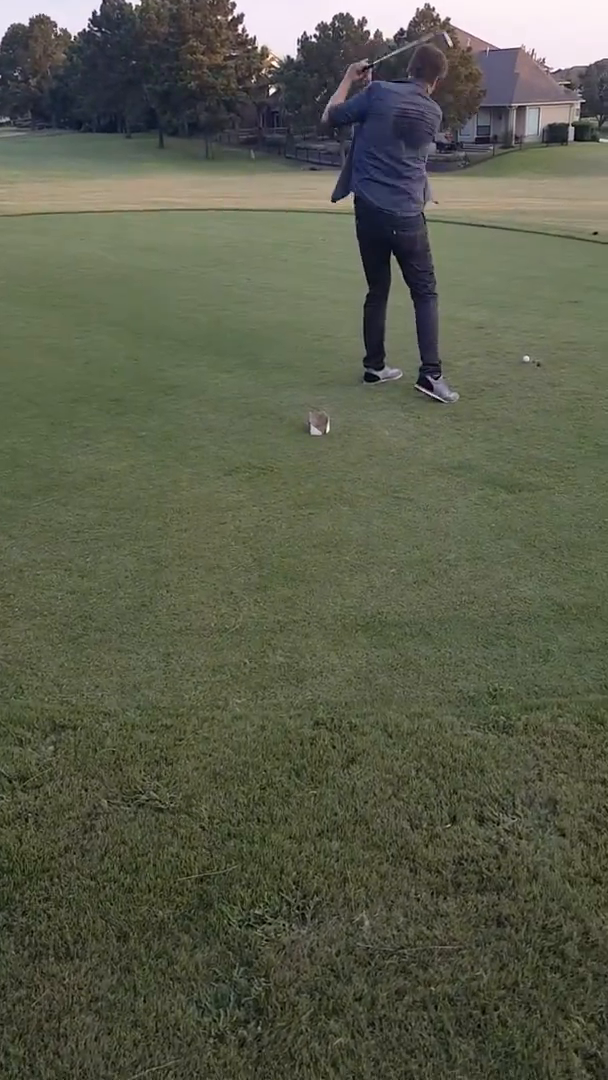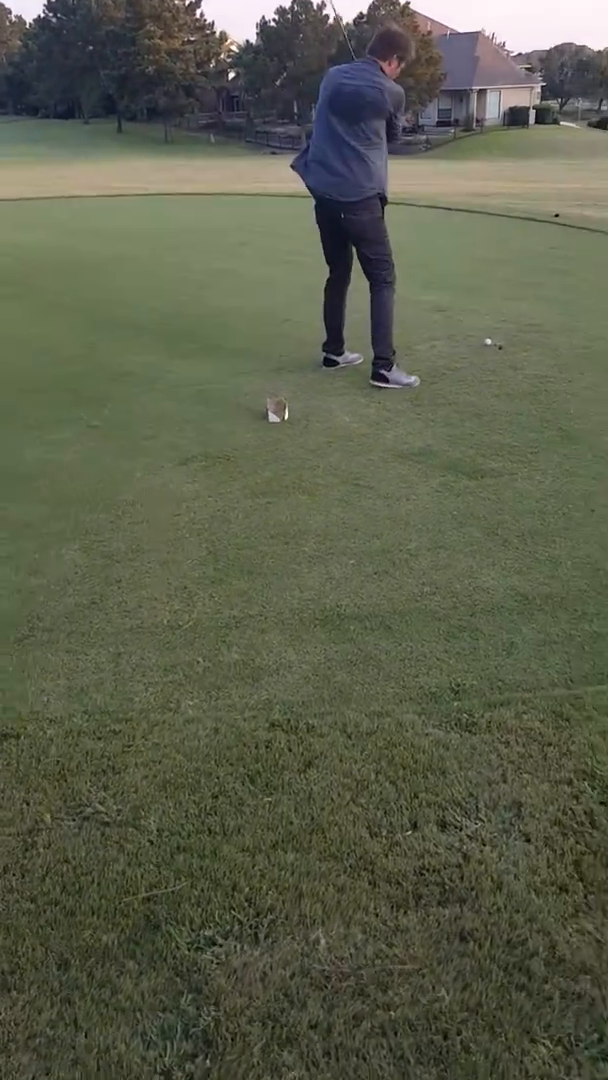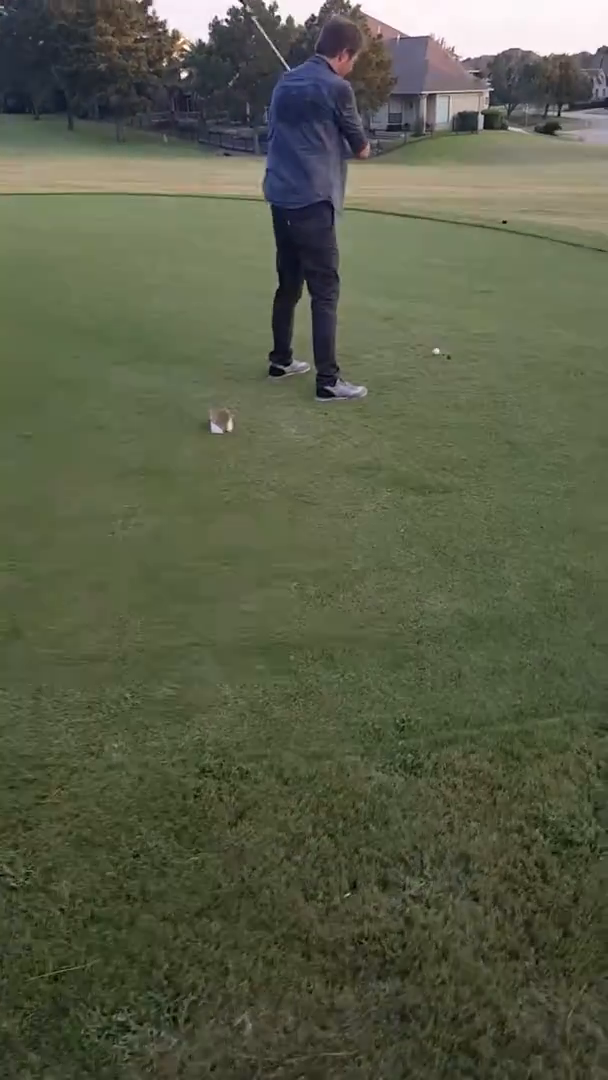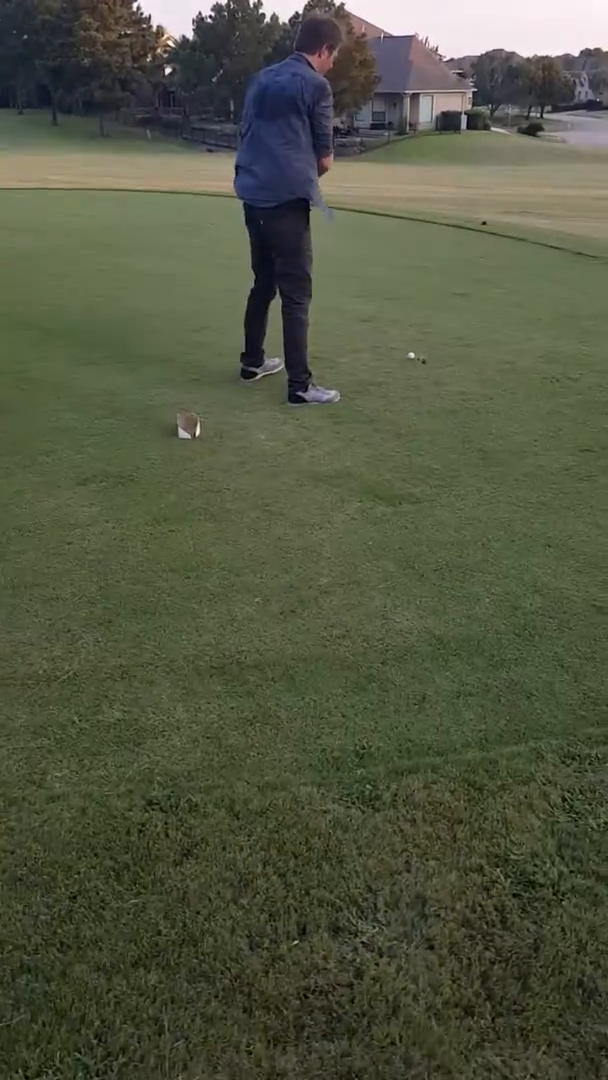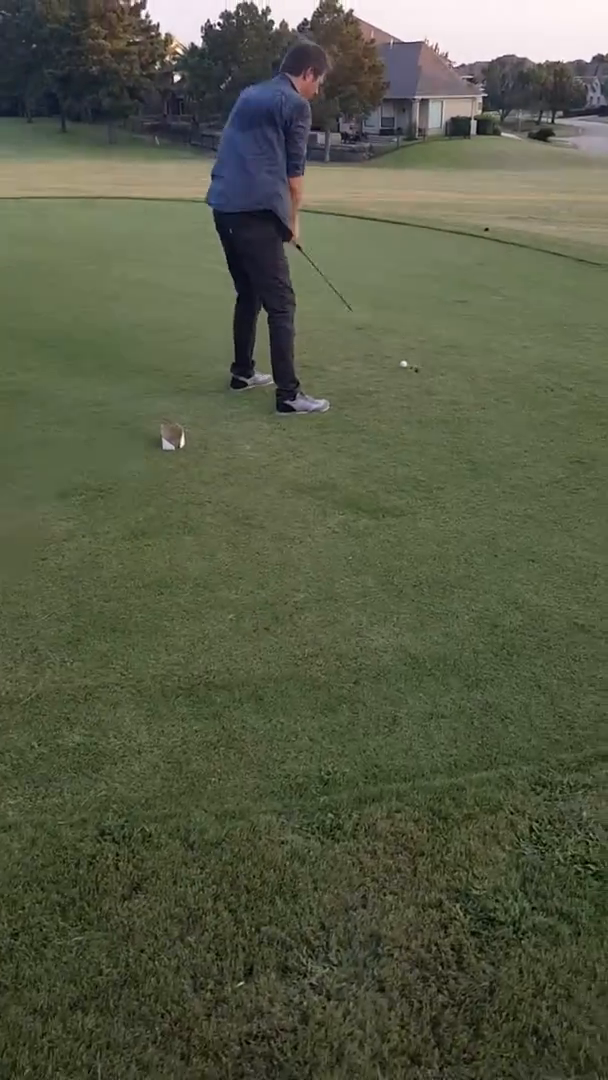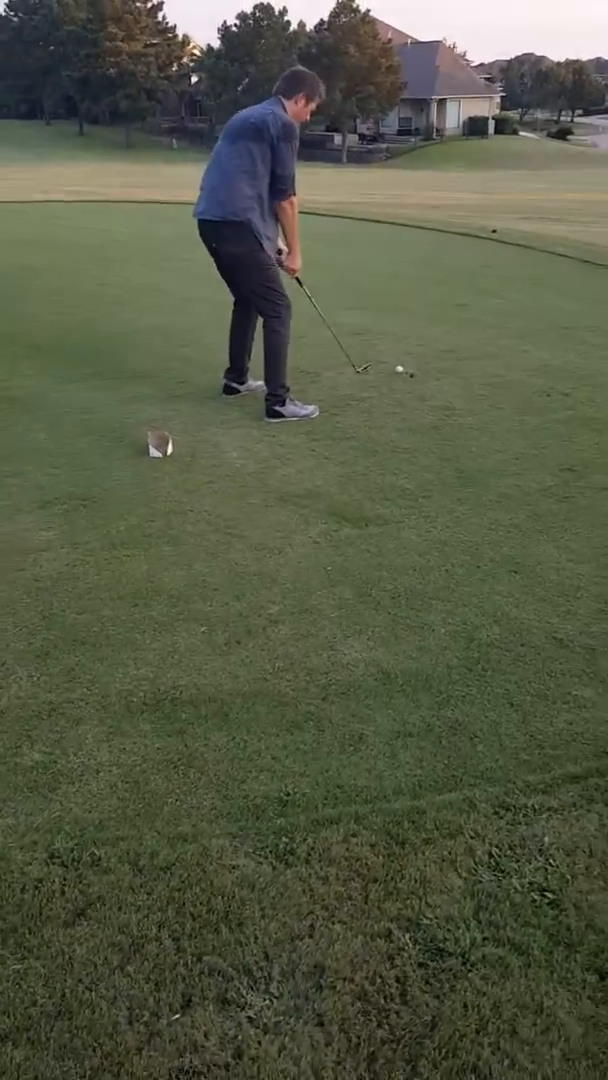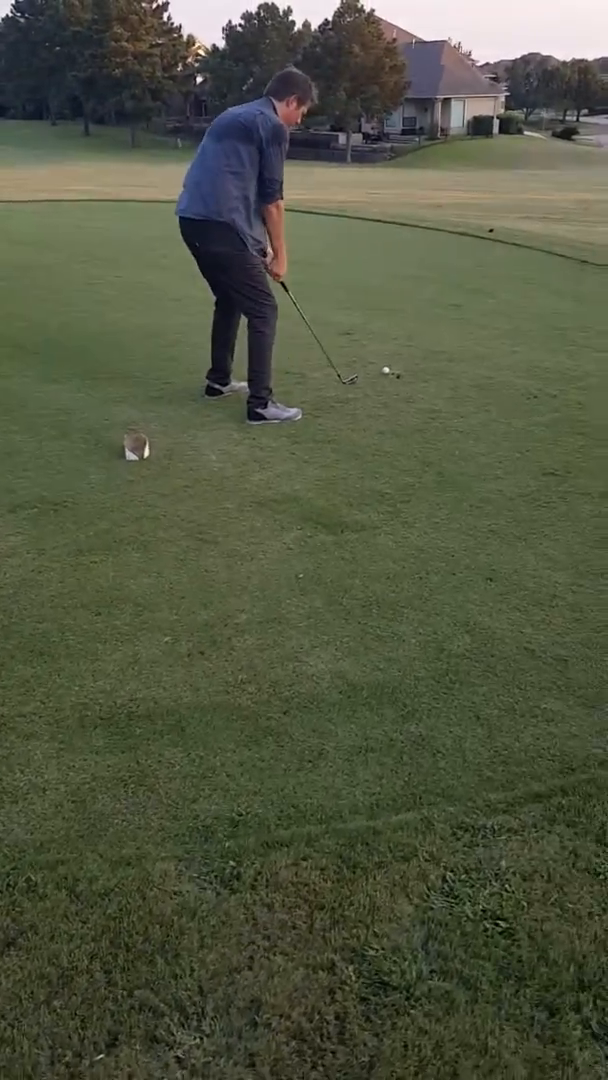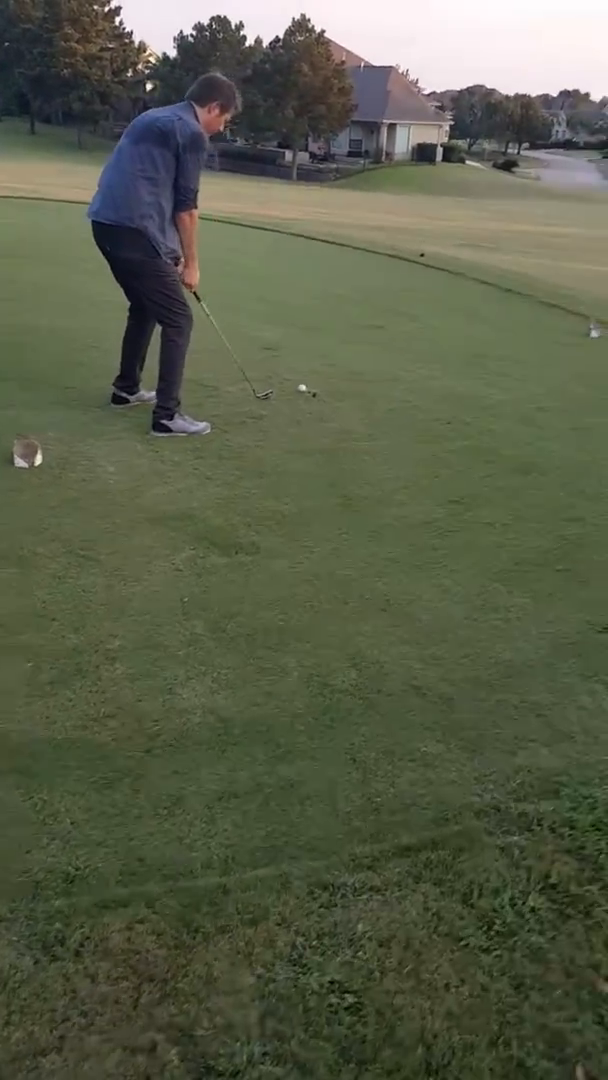
dt=0.3s
person 1, frame 1
left shoulder: (379, 93)
right shoulder: (433, 112)
left elbow: (329, 117)
left wrist: (350, 79)
left hip: (370, 211)
right hip: (408, 216)
left knee: (377, 291)
right knee: (425, 293)
left ankle: (374, 366)
right ankle: (430, 372)
person 1, frame 2
left shoulder: (332, 77)
right shoulder: (391, 93)
left hip: (325, 194)
right hip: (361, 198)
left knee: (338, 274)
right knee: (382, 279)
left ankle: (334, 351)
right ankle: (384, 365)
person 1, frame 3
left shoulder: (284, 82)
right shoulder: (337, 88)
right elbow: (362, 149)
right wrist: (346, 141)
left hip: (281, 199)
right hip: (312, 203)
left knee: (288, 283)
right knee: (325, 292)
left ankle: (280, 360)
right ankle: (328, 380)
person 1, frame 4
left shoulder: (262, 79)
right shoulder: (316, 86)
right elbow: (324, 158)
left hip: (253, 197)
right hip: (286, 201)
left knee: (263, 283)
right knee: (296, 294)
left ankle: (252, 361)
right ankle: (300, 385)
person 1, frame 5
left shoulder: (249, 96)
right shoulder: (295, 105)
right elbow: (294, 174)
left wrist: (282, 214)
right wrist: (292, 219)
left hip: (225, 207)
right hip: (256, 212)
left knee: (248, 294)
right knee: (280, 302)
left ankle: (242, 372)
right ankle: (288, 394)
person 1, frame 6
left shoulder: (247, 116)
right shoulder: (284, 125)
right elbow: (284, 195)
left wrist: (272, 240)
right wrist: (294, 250)
left hip: (211, 220)
right hip: (236, 224)
left knee: (247, 299)
right knee: (277, 309)
left ankle: (236, 379)
right ankle: (278, 401)
person 1, frame 7
left shoulder: (235, 115)
right shoulder: (273, 127)
right elbow: (271, 198)
left wrist: (259, 243)
right wrist: (280, 254)
left hip: (193, 219)
right hip: (220, 224)
left knee: (229, 300)
right knee: (263, 310)
left ankle: (218, 379)
right ankle: (260, 403)
person 1, frame 8
left shoulder: (156, 118)
right shoulder: (193, 134)
right elbow: (185, 206)
left wrist: (173, 252)
right wrist: (191, 264)
left hip: (106, 222)
right hip: (133, 229)
left knee: (144, 307)
right knee: (177, 319)
left ankle: (126, 388)
right ankle: (167, 415)
